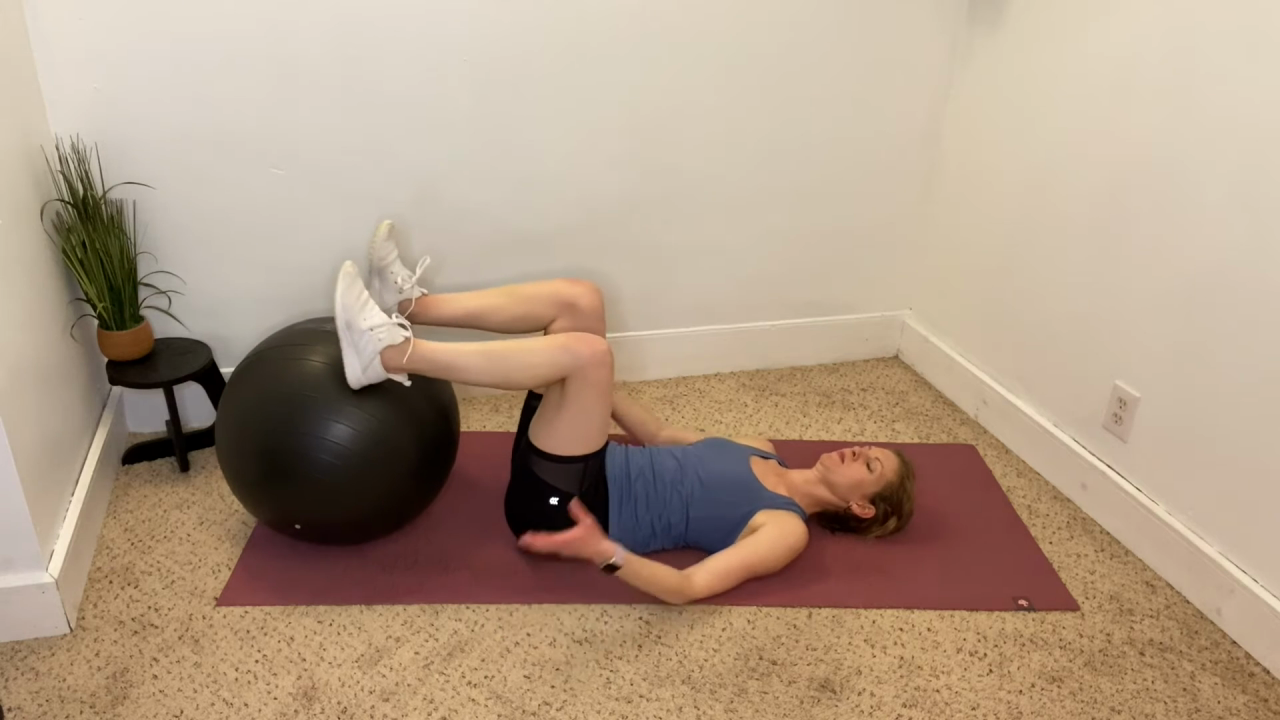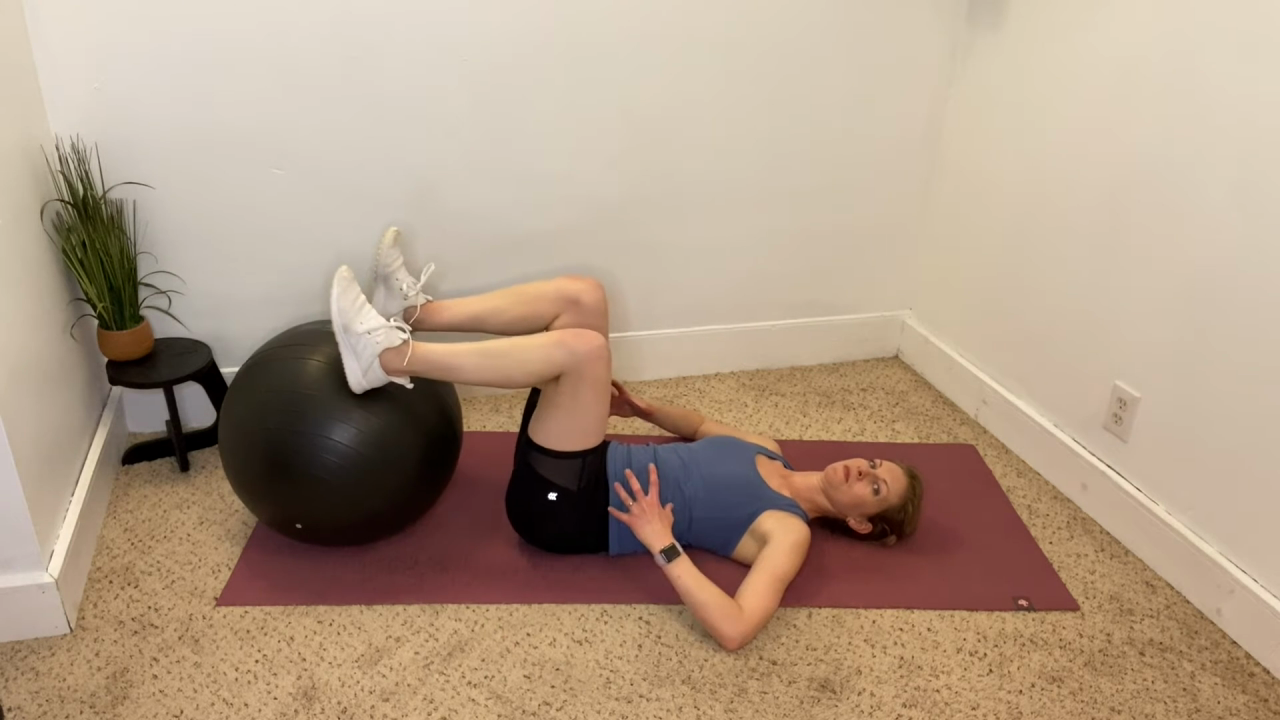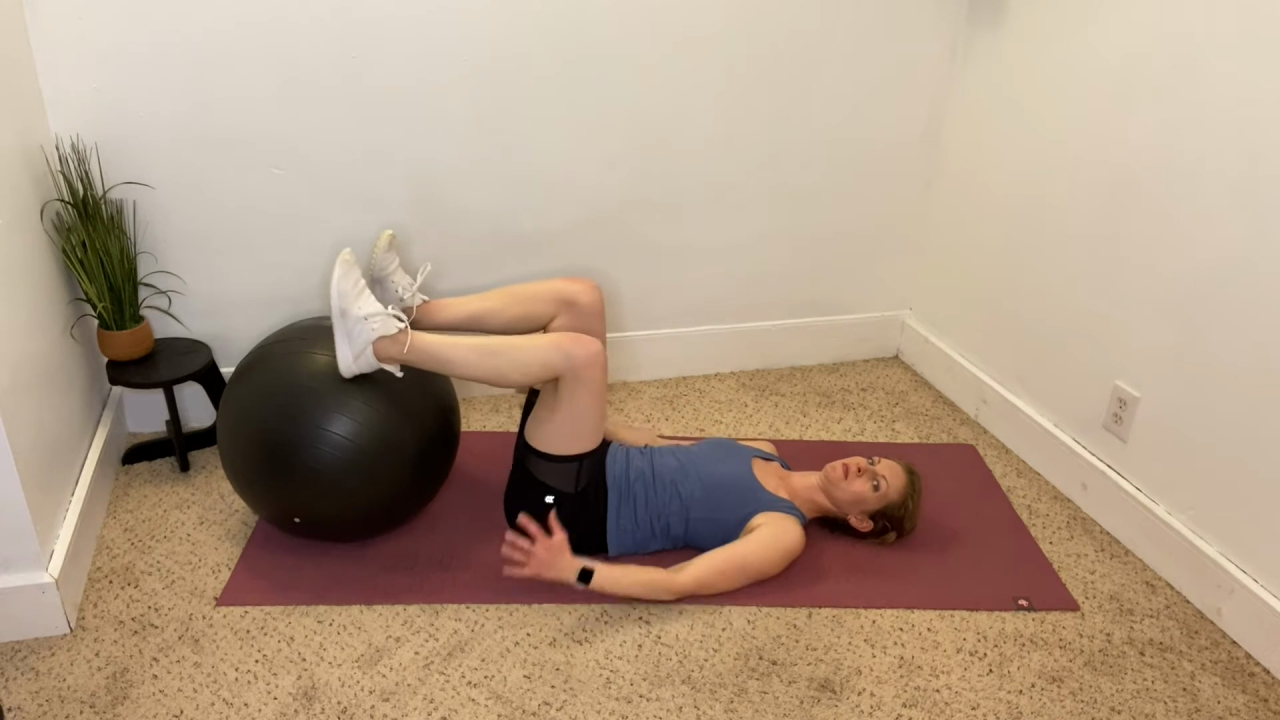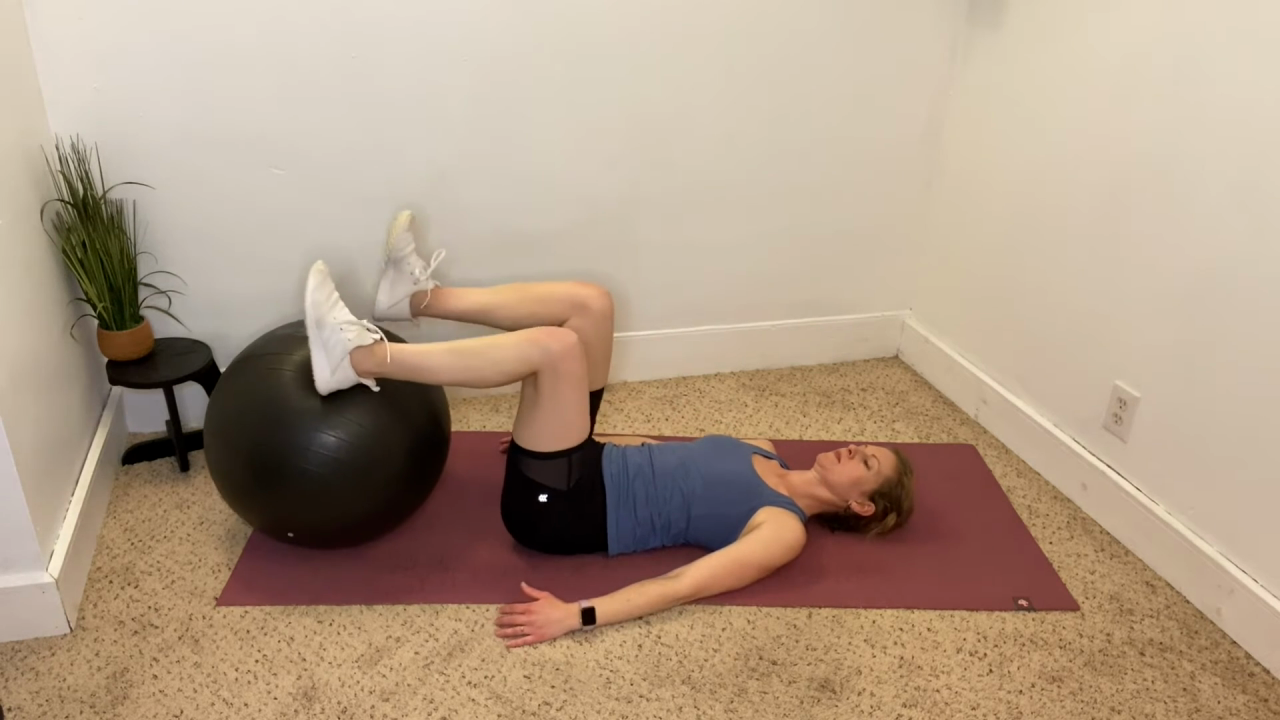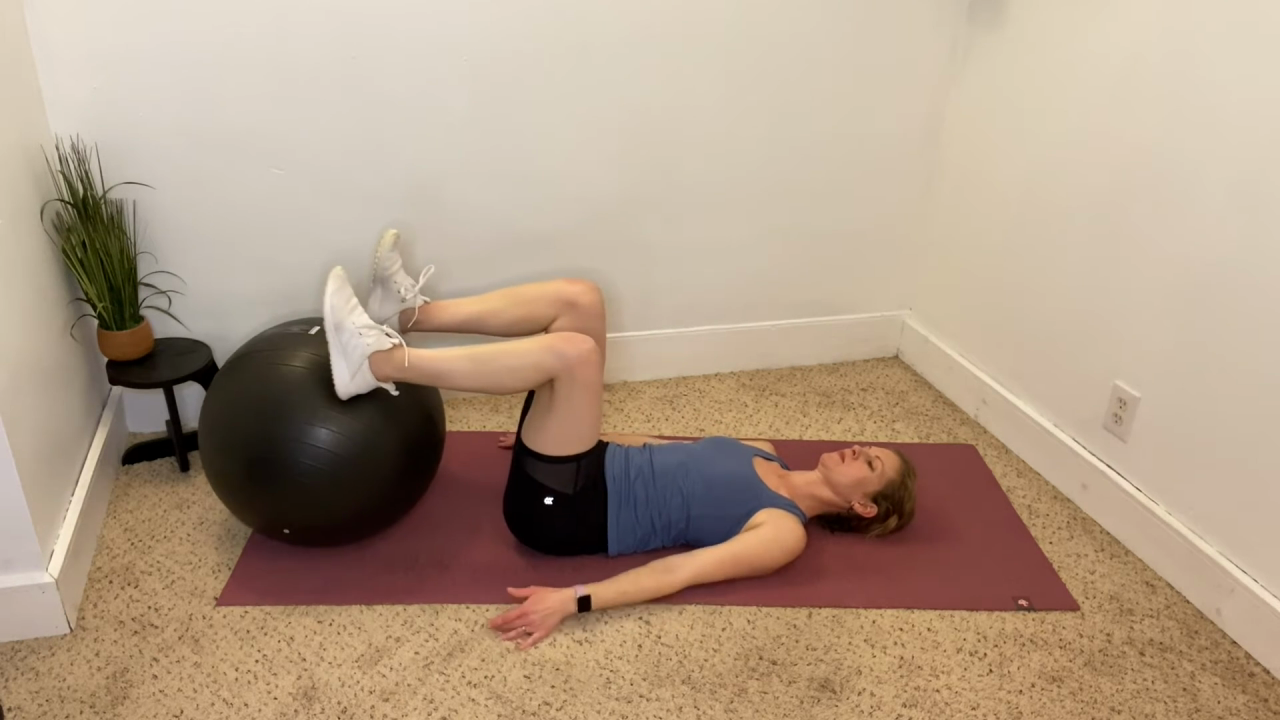
dt=1s
person 1, frame 1
left shoulder: (787, 529)
right shoulder: (760, 451)
left elbow: (687, 586)
left wrist: (605, 553)
right wrist: (586, 393)
left hip: (564, 500)
right hip: (600, 481)
left knee: (586, 352)
right knee: (578, 299)
left ankle: (391, 354)
right ankle: (407, 304)
person 1, frame 2
left shoulder: (789, 531)
right shoulder: (767, 449)
left elbow: (733, 629)
right elbow: (699, 426)
left wrist: (663, 544)
right wrist: (643, 407)
left hip: (568, 508)
right hip: (595, 467)
left knee: (583, 346)
right knee: (581, 295)
left ankle: (389, 358)
right ankle: (413, 311)
person 1, frame 3
left shoulder: (783, 536)
right shoulder: (765, 455)
left elbow: (681, 581)
left wrist: (577, 570)
right wrist: (556, 412)
left hip: (566, 503)
right hip: (596, 465)
left knee: (580, 353)
right knee: (577, 299)
left ankle: (382, 345)
right ankle: (410, 309)
person 1, frame 4
left shoulder: (784, 532)
right shoulder: (763, 453)
left elbow: (687, 584)
left wrist: (578, 616)
right wrist: (547, 423)
left hip: (562, 508)
right hip: (590, 467)
left knee: (553, 346)
right knee: (589, 303)
left ankle: (359, 358)
right ankle: (418, 297)
person 1, frame 5
left shoulder: (785, 533)
right shoulder: (763, 454)
left elbow: (680, 573)
left wrist: (572, 601)
right wrist: (551, 430)
left hip: (563, 510)
right hip: (595, 466)
left knee: (573, 351)
right knee: (579, 299)
left ankle: (378, 360)
right ankle: (408, 312)
